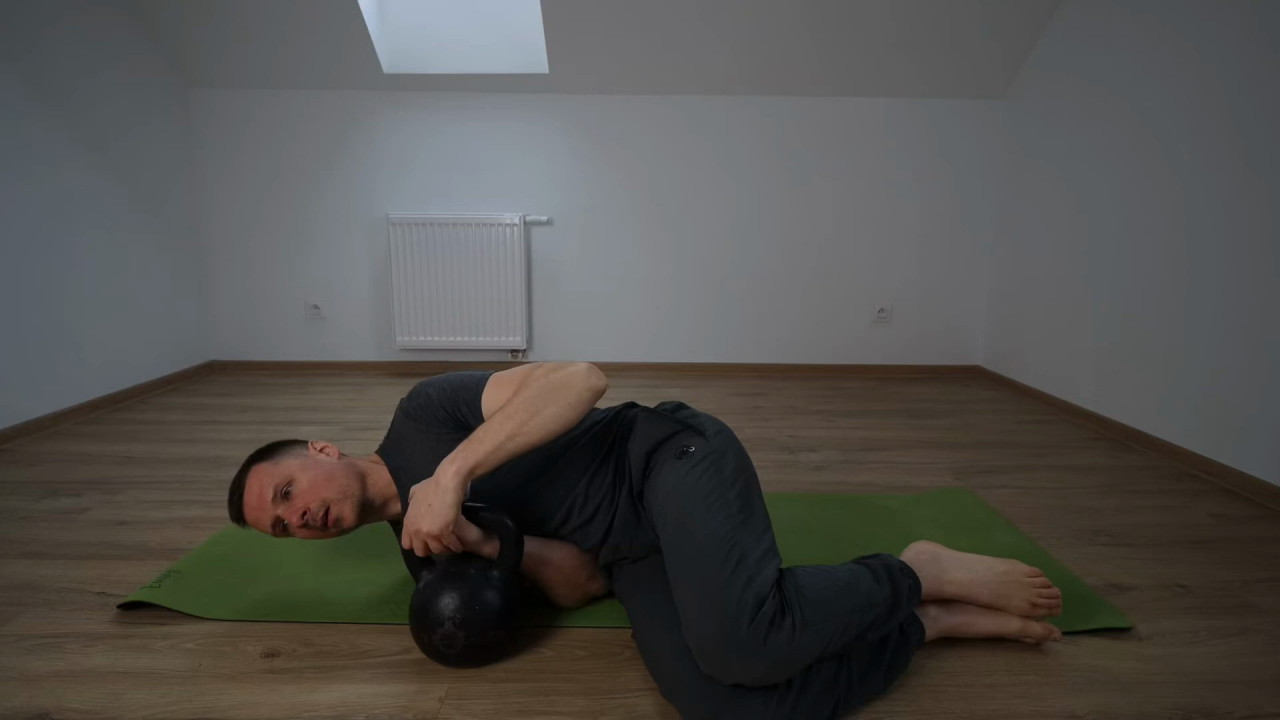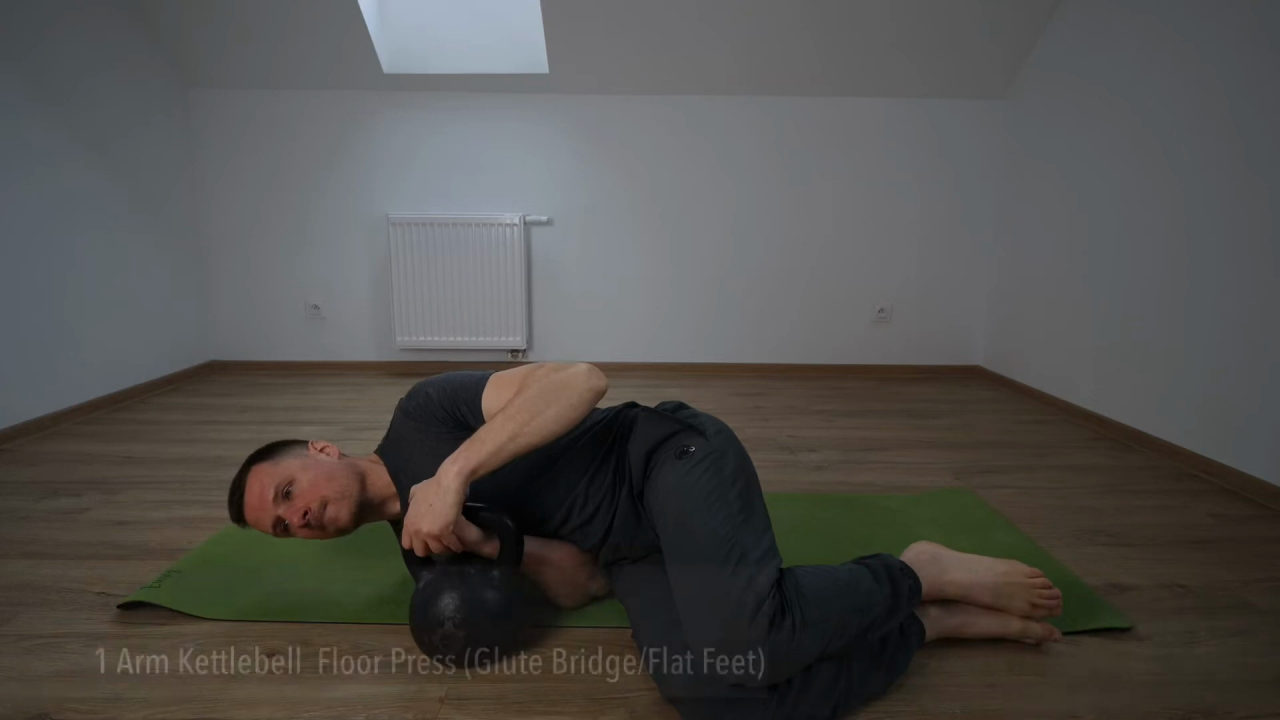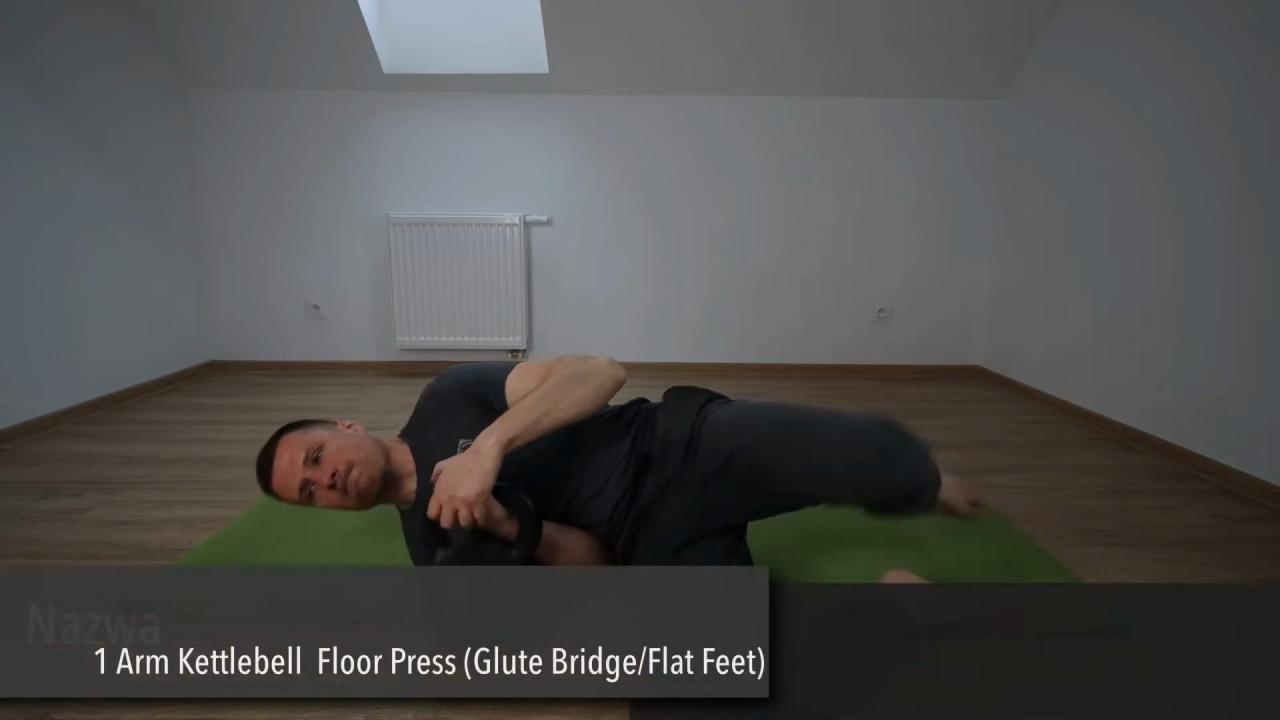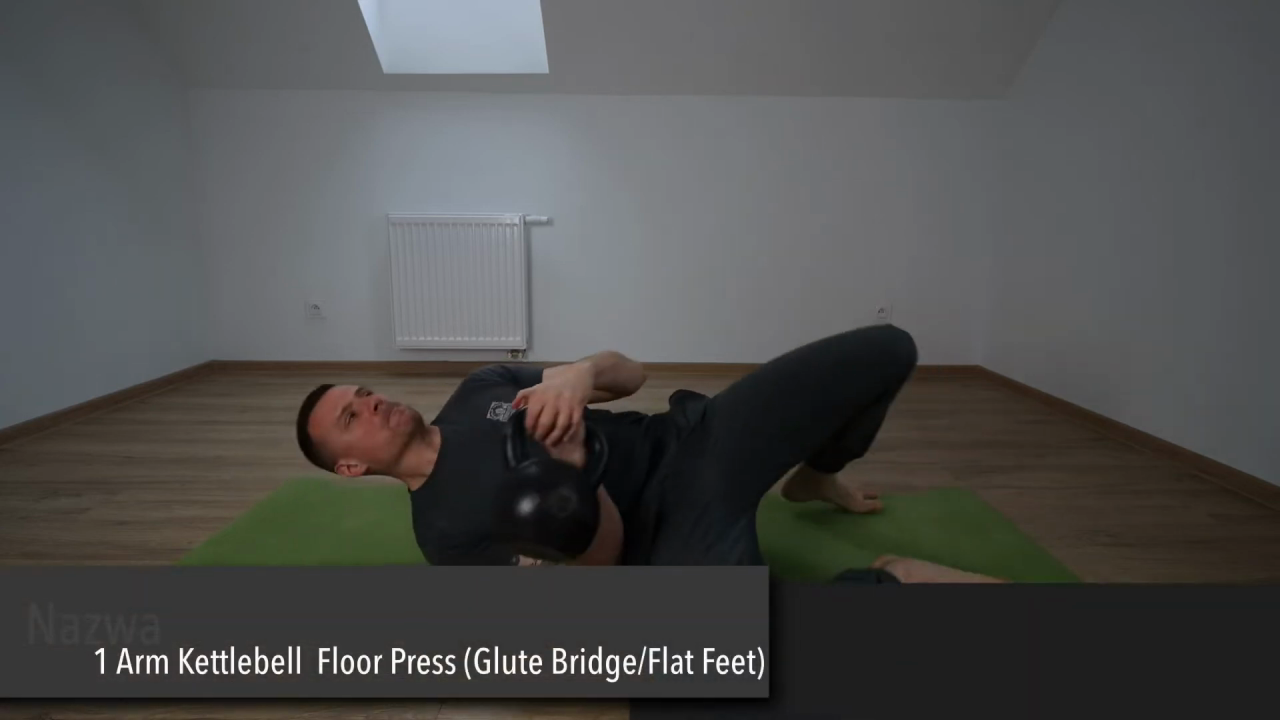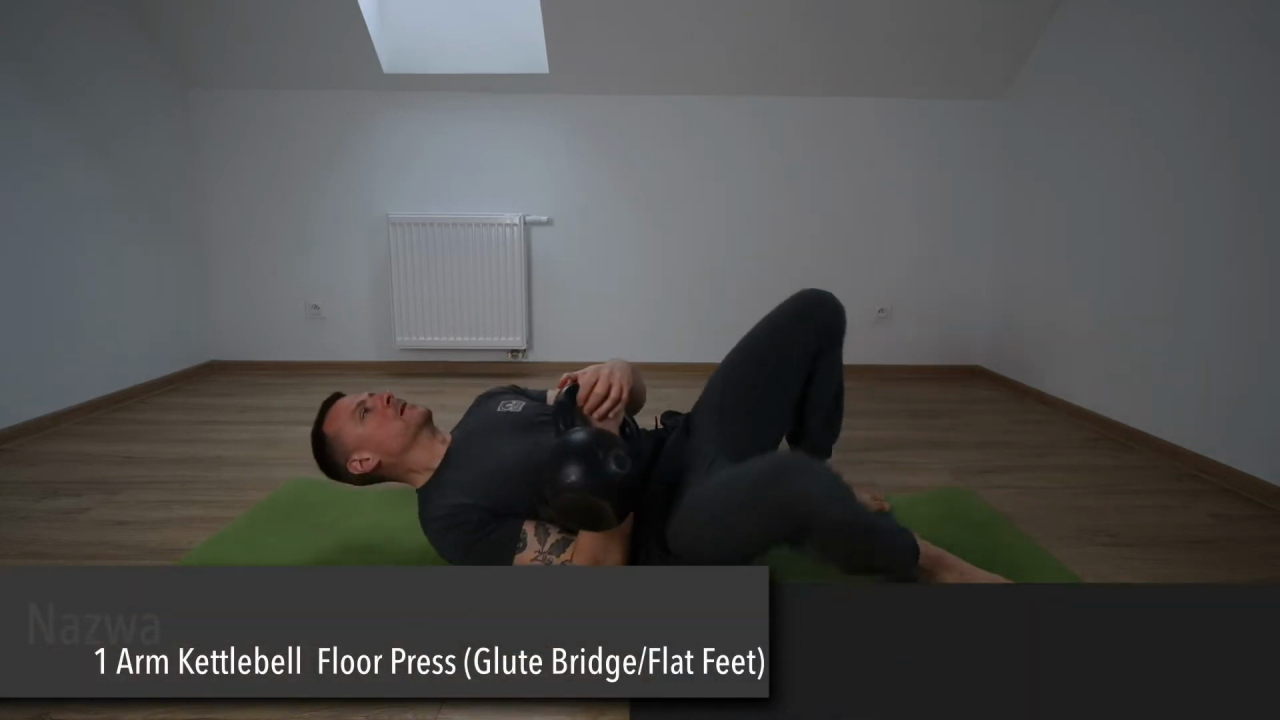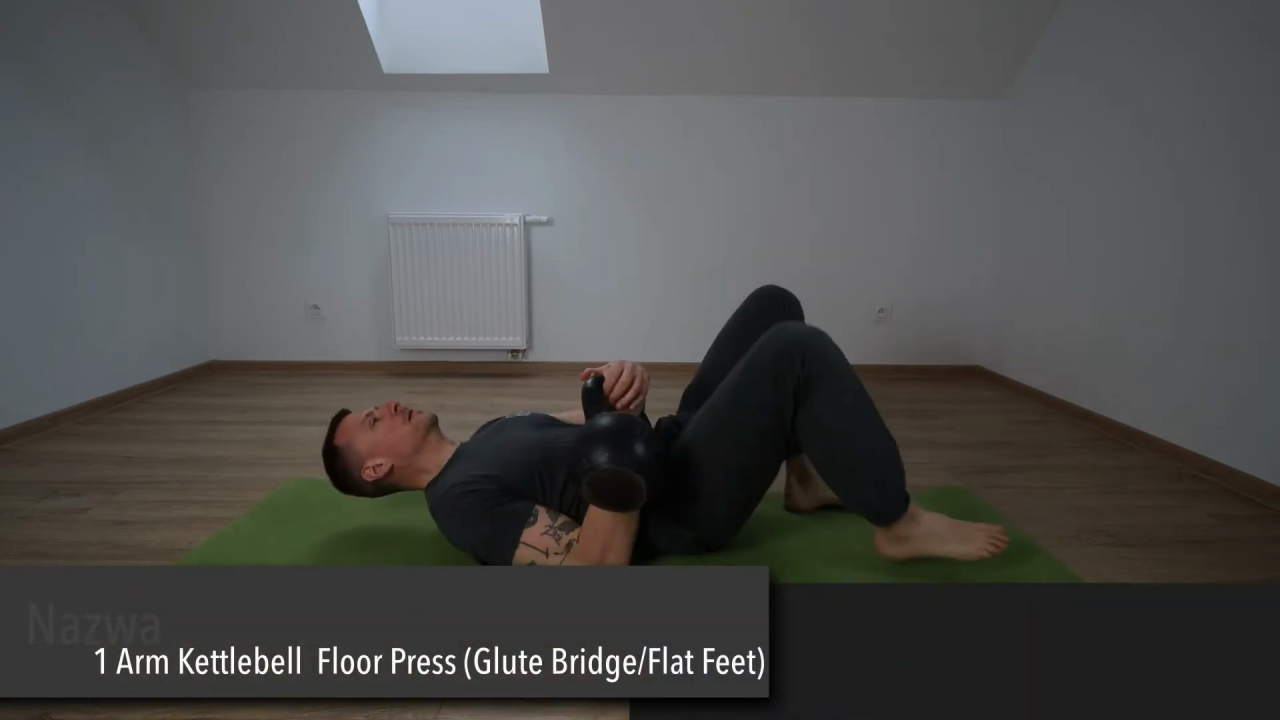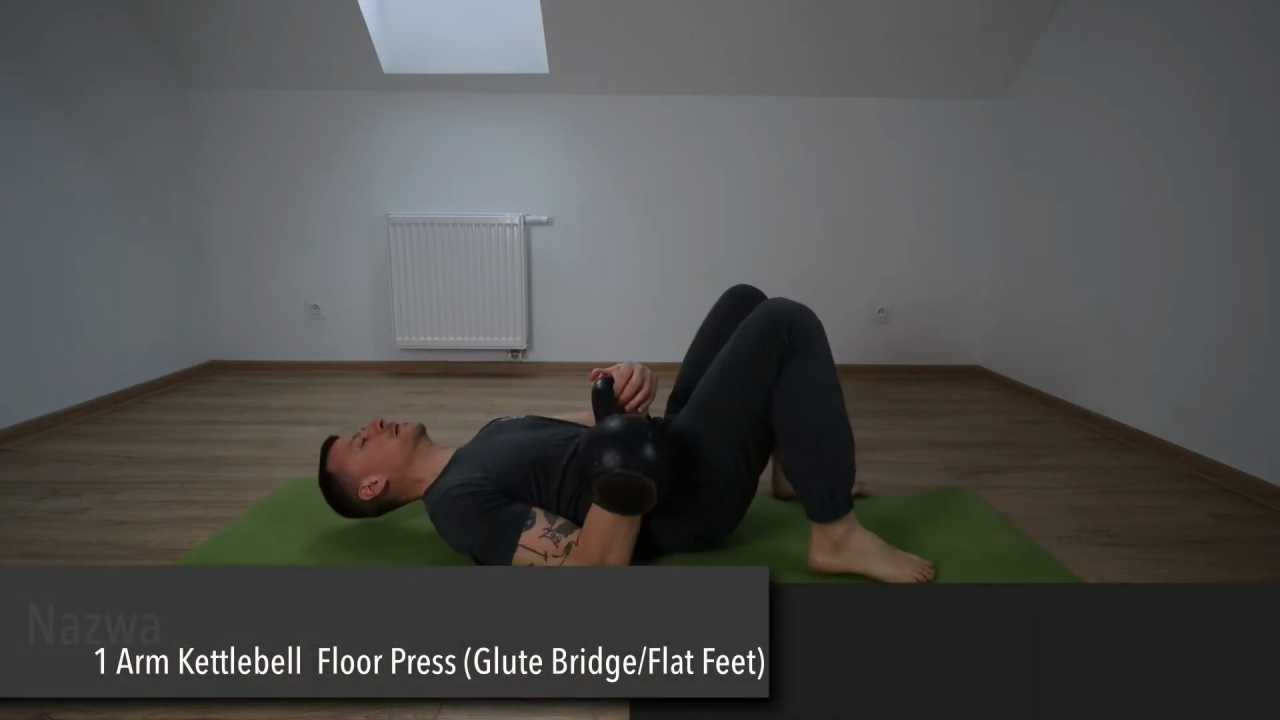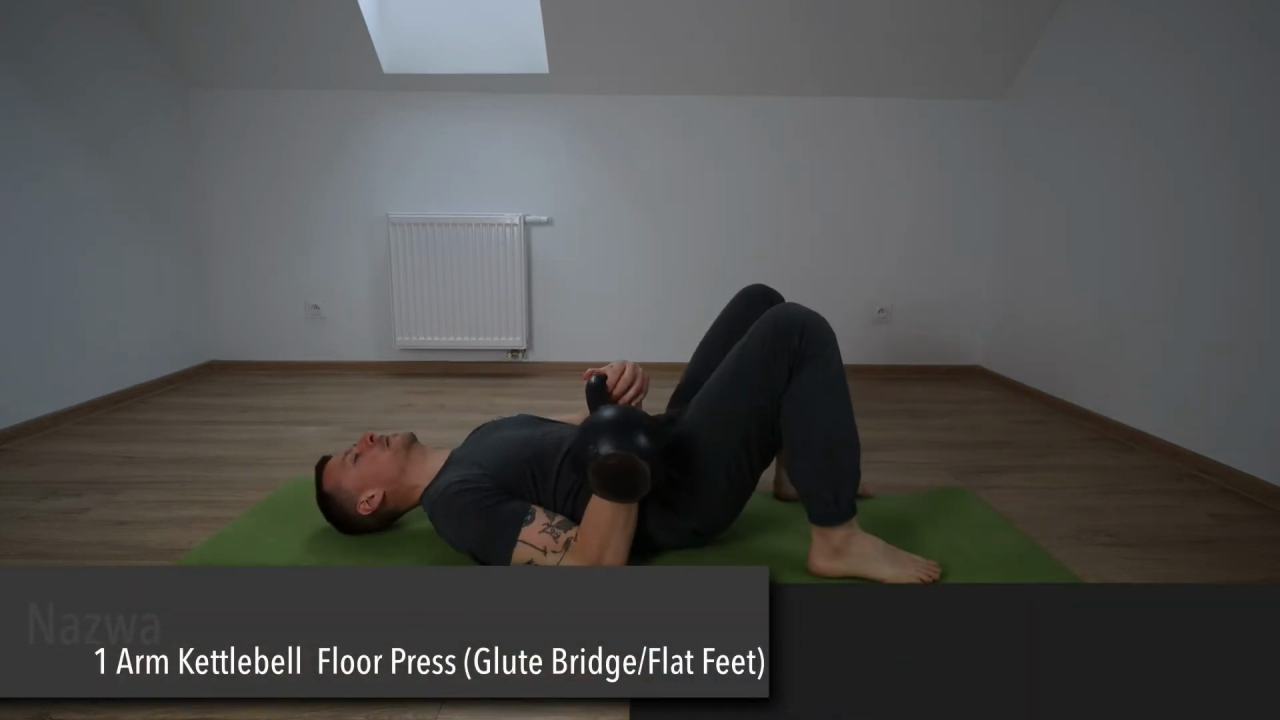
dt=0.4s
person 1, frame 1
left shoulder: (425, 413)
right shoulder: (423, 548)
left elbow: (580, 379)
right elbow: (577, 581)
left wrist: (456, 471)
right wrist: (479, 545)
left hip: (671, 459)
right hip: (635, 551)
left knee: (740, 640)
left ankle: (914, 574)
right ankle: (926, 621)
person 1, frame 2
left shoulder: (423, 412)
right shoulder: (420, 547)
left elbow: (580, 380)
right elbow: (578, 581)
left wrist: (456, 472)
right wrist: (480, 548)
left hip: (670, 458)
right hip: (640, 552)
left knee: (745, 630)
left ankle: (919, 576)
right ankle: (927, 622)
person 1, frame 3
left shoulder: (447, 401)
right shoulder: (432, 545)
left elbow: (601, 373)
right elbow: (586, 565)
left wrist: (492, 444)
right wrist: (501, 528)
left hip: (691, 446)
right hip: (663, 542)
left knee: (886, 457)
left ankle: (919, 490)
person 1, frame 4
left shoulder: (479, 390)
right shoulder: (444, 527)
left elbow: (628, 371)
right elbow: (597, 565)
left wrist: (579, 374)
right wrist: (569, 471)
left hip: (697, 439)
right hip: (673, 531)
left knee: (886, 350)
left ankle: (816, 480)
right ankle: (891, 582)
person 1, frame 5
left shoulder: (488, 407)
right shoulder: (451, 514)
left elbow: (636, 397)
right elbow: (601, 570)
left wrist: (615, 374)
left hip: (685, 442)
right hip: (686, 530)
left knee: (815, 311)
right knee: (794, 483)
left ankle: (822, 484)
right ankle: (916, 563)
person 1, frame 6
left shoulder: (491, 433)
right shoulder: (462, 500)
left elbow: (587, 423)
right elbow: (597, 568)
left wrist: (622, 381)
left hip: (675, 447)
right hip: (689, 496)
left knee: (773, 303)
right knee: (798, 347)
left ankle: (812, 479)
right ankle: (899, 526)
person 1, frame 7
left shoulder: (486, 441)
right shoulder: (459, 504)
left elbow: (595, 424)
right elbow: (600, 569)
left wrist: (625, 385)
left hip: (672, 447)
right hip: (689, 491)
left knee: (745, 302)
right knee: (788, 324)
left ankle: (799, 469)
right ankle: (836, 537)
person 1, frame 8
left shoulder: (480, 443)
right shoulder: (457, 502)
left elbow: (584, 427)
right elbow: (600, 562)
left wrist: (621, 386)
left hip: (669, 443)
right hip: (684, 490)
left knee: (762, 302)
right knee: (797, 331)
left ankle: (798, 472)
right ankle: (839, 543)
